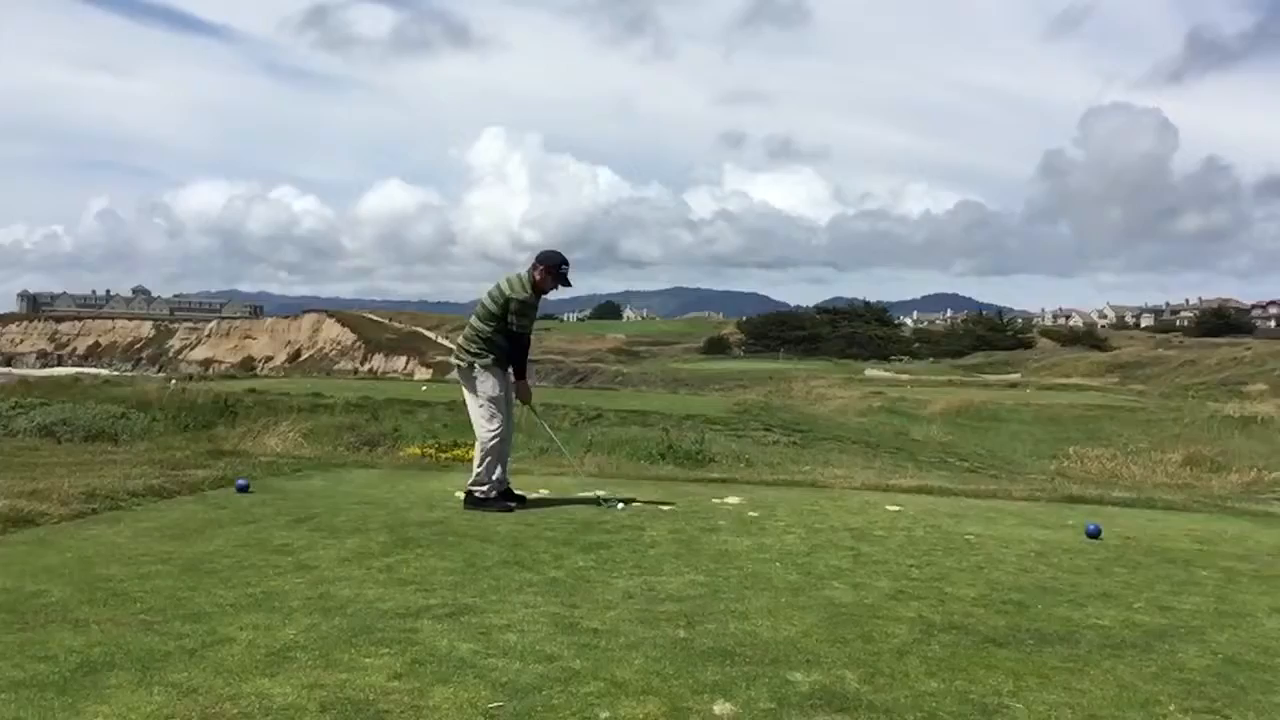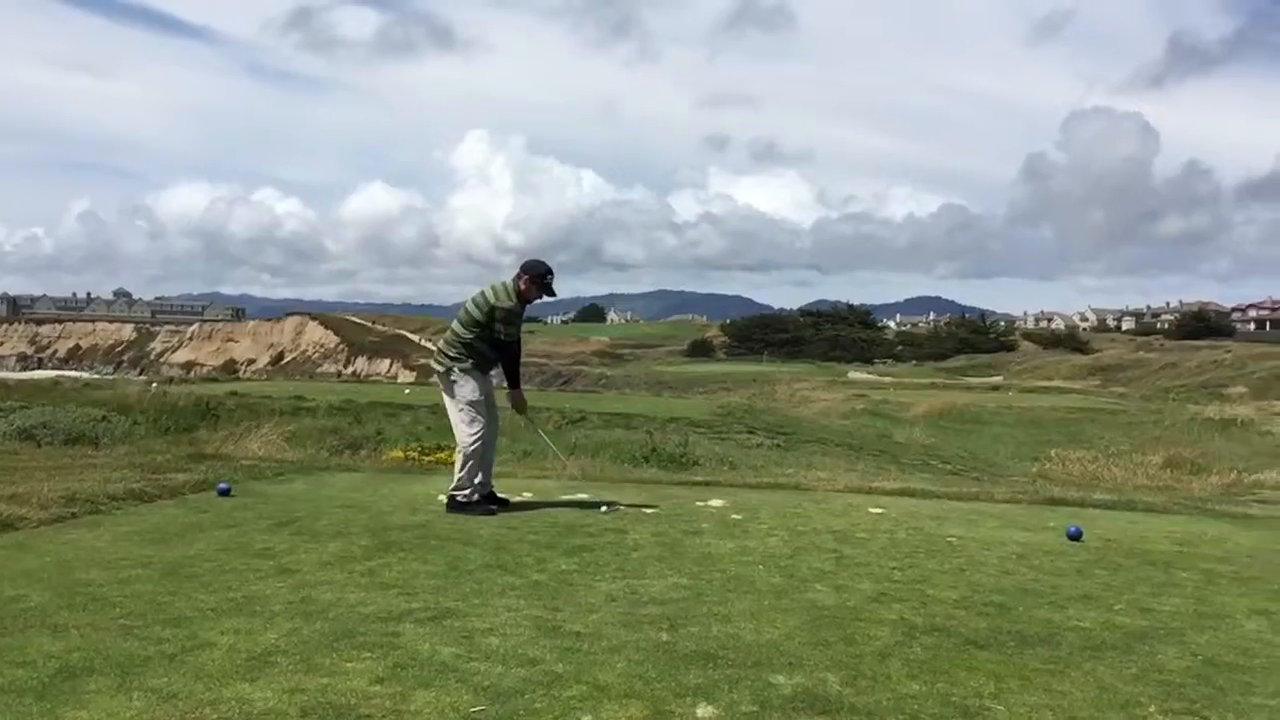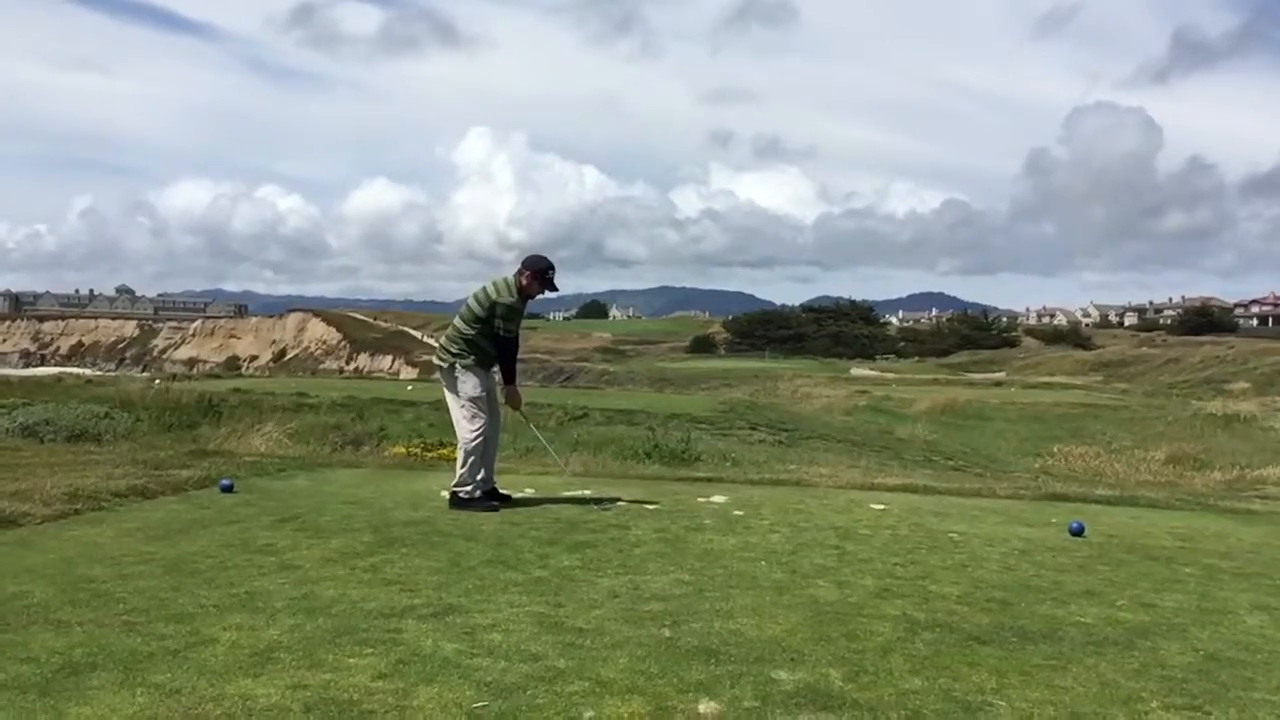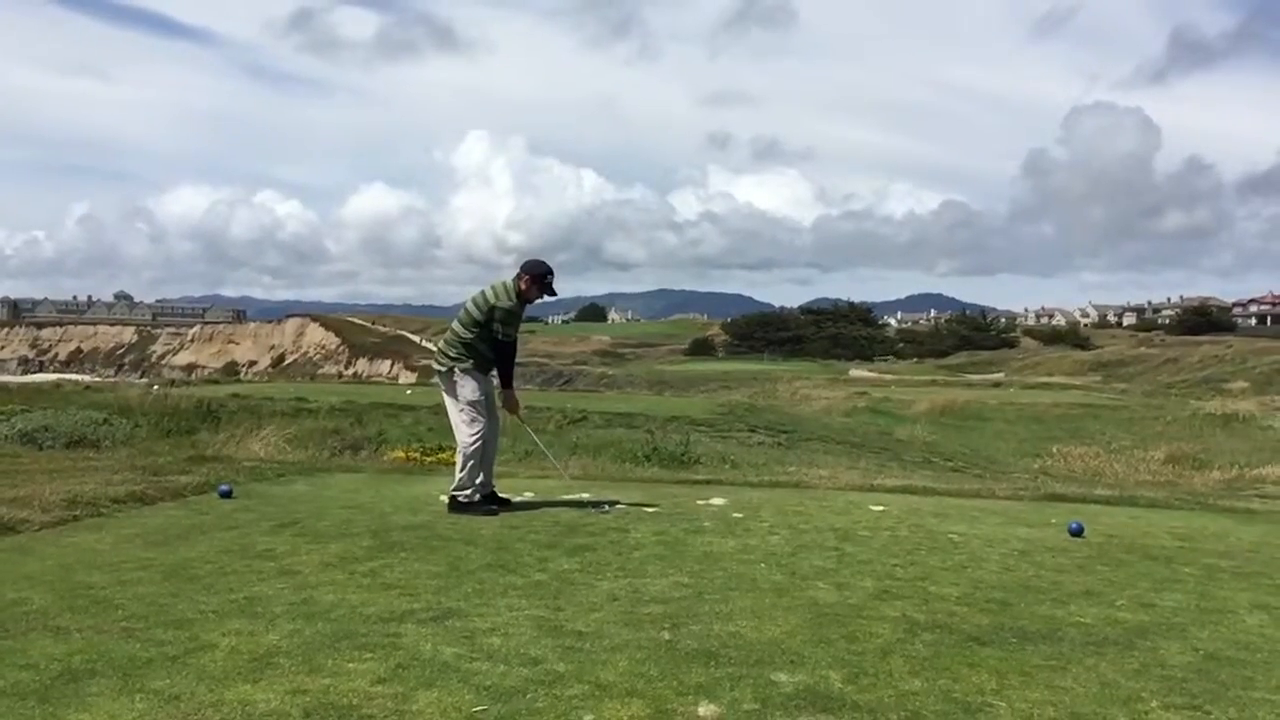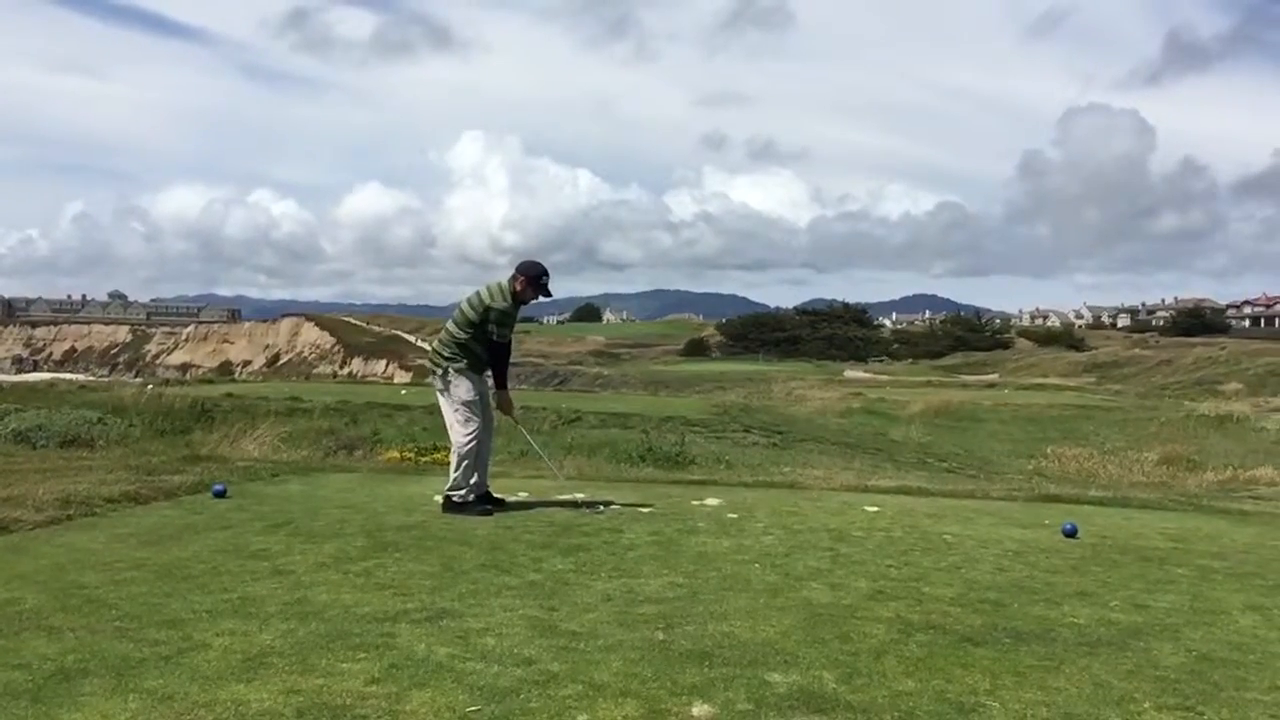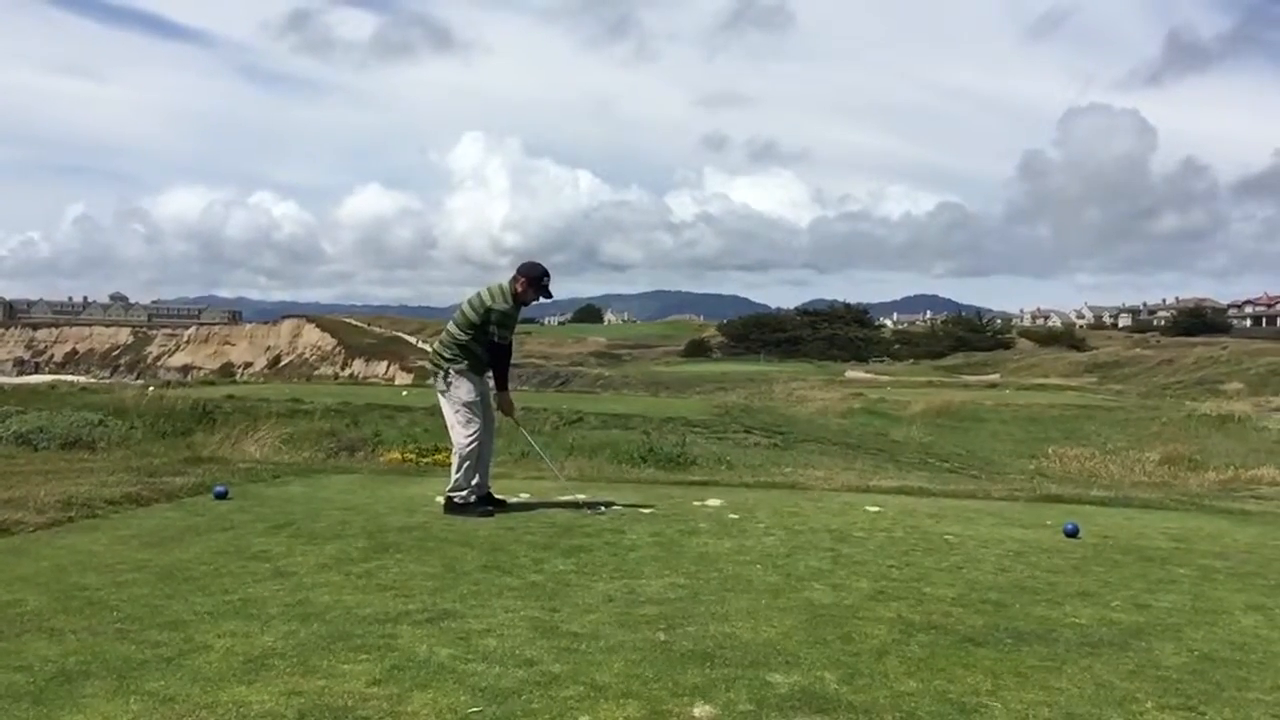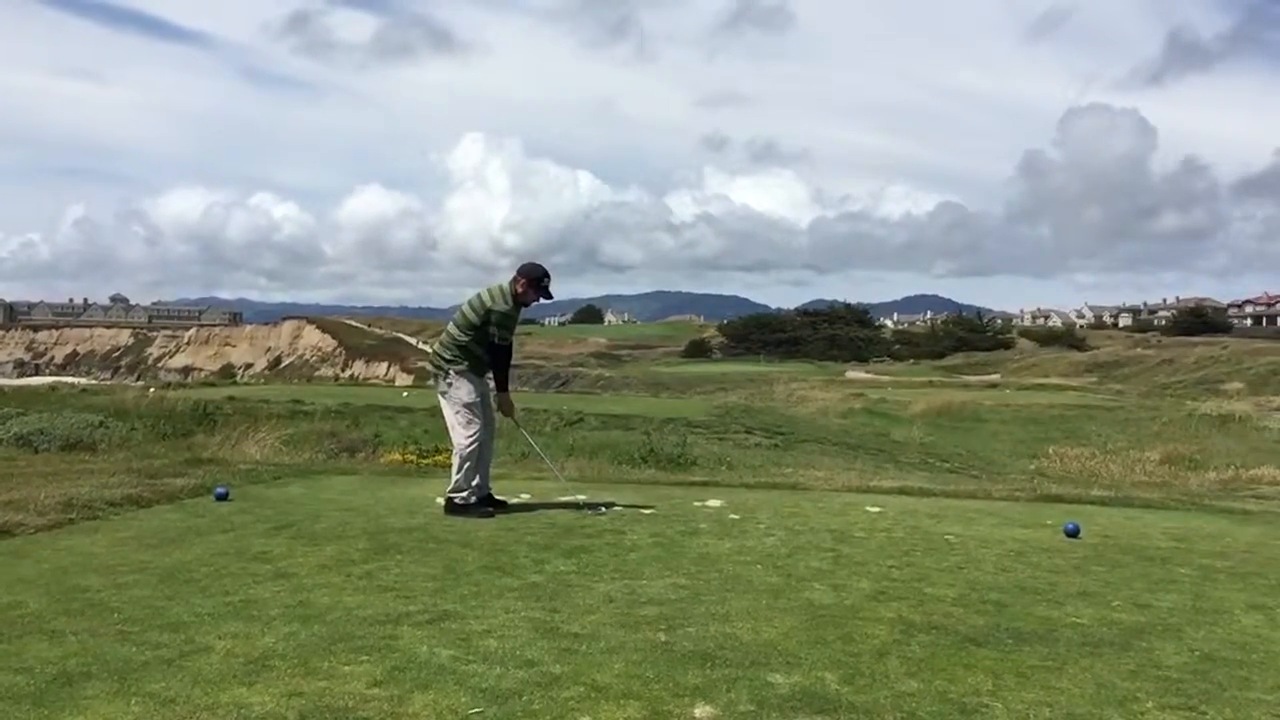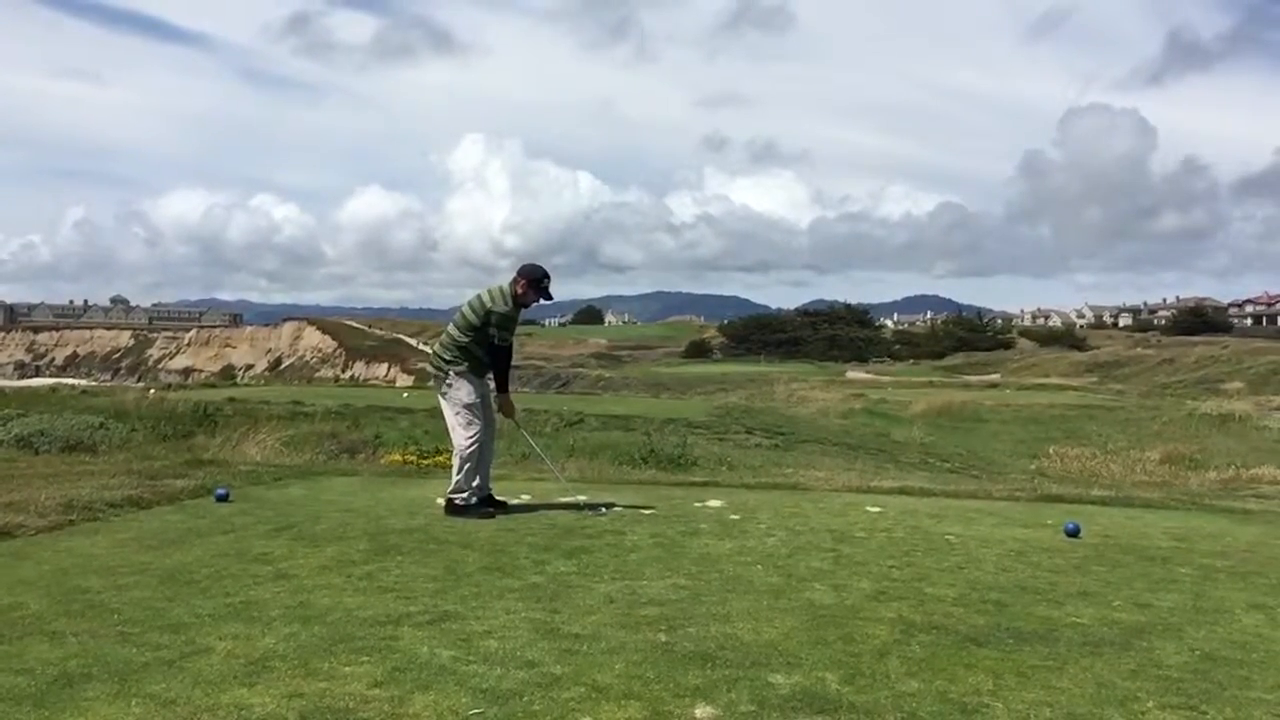
dt=0.3s
person 1, frame 1
left shoulder: (522, 287)
right shoulder: (522, 295)
left elbow: (519, 339)
right elbow: (517, 340)
left wrist: (518, 379)
right wrist: (521, 381)
left hip: (490, 361)
right hip: (478, 361)
left knee: (503, 425)
right knee: (493, 426)
left ankle: (498, 486)
right ankle: (478, 492)
person 1, frame 2
left shoulder: (508, 296)
right shoulder: (507, 303)
left elbow: (509, 348)
right elbow: (506, 350)
left wrist: (513, 387)
right wrist: (515, 390)
left hip: (471, 365)
right hip: (458, 365)
left knee: (488, 427)
right knee: (473, 430)
left ankle: (481, 490)
right ankle: (461, 496)
person 1, frame 3
left shoulder: (509, 292)
right shoulder: (508, 299)
left elbow: (507, 343)
right elbow: (505, 345)
left wrist: (509, 384)
right wrist: (510, 386)
left hip: (474, 362)
right hip: (460, 361)
left knee: (490, 424)
right knee: (474, 426)
left ankle: (483, 486)
right ankle: (463, 493)
person 1, frame 4
left shoulder: (507, 295)
right shoulder: (506, 303)
left elbow: (505, 347)
right elbow: (502, 348)
left wrist: (506, 388)
right wrist: (508, 390)
left hip: (471, 365)
right hip: (458, 365)
left knee: (489, 428)
right knee: (474, 429)
left ankle: (482, 490)
right ankle: (462, 497)
person 1, frame 5
left shoulder: (502, 296)
right shoulder: (501, 304)
left elbow: (499, 348)
right elbow: (497, 349)
left wrist: (500, 389)
right wrist: (502, 391)
left hip: (466, 365)
right hip: (453, 365)
left knee: (484, 427)
right knee: (468, 429)
left ankle: (477, 490)
right ankle: (456, 497)
person 1, frame 6
left shoulder: (504, 298)
right shoulder: (502, 305)
left elbow: (500, 350)
right elbow: (498, 351)
left wrist: (501, 390)
right wrist: (503, 392)
left hip: (467, 367)
right hip: (453, 366)
left knee: (485, 428)
right knee: (469, 430)
left ankle: (478, 491)
right ankle: (458, 498)
person 1, frame 7
left shoulder: (502, 298)
right shoulder: (502, 306)
left elbow: (500, 351)
right elbow: (498, 352)
left wrist: (501, 391)
right wrist: (503, 393)
left hip: (467, 367)
right hip: (454, 367)
left knee: (485, 429)
right knee: (470, 431)
left ankle: (479, 493)
right ankle: (458, 499)
person 1, frame 8
left shoulder: (503, 300)
right shoulder: (502, 307)
left elbow: (500, 352)
right elbow: (498, 353)
left wrist: (501, 392)
right wrist: (503, 394)
left hip: (467, 368)
right hip: (454, 368)
left knee: (485, 430)
right knee: (470, 432)
left ankle: (479, 493)
right ankle: (459, 499)
